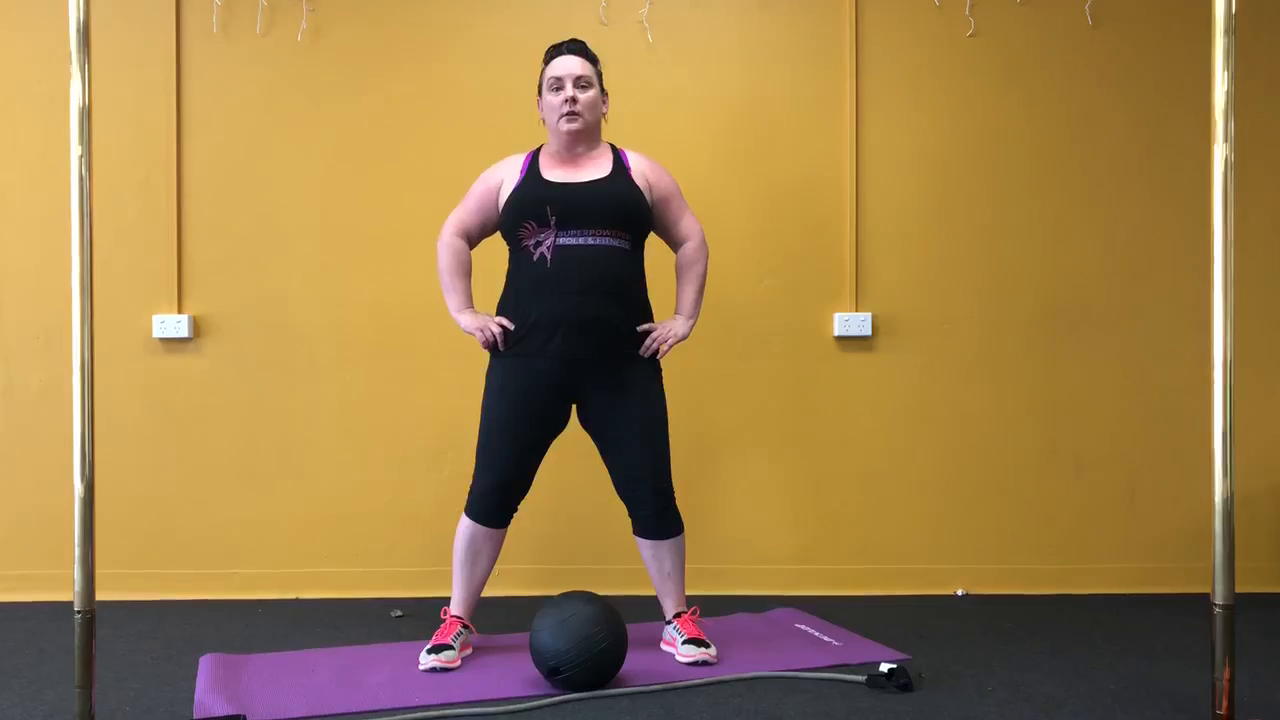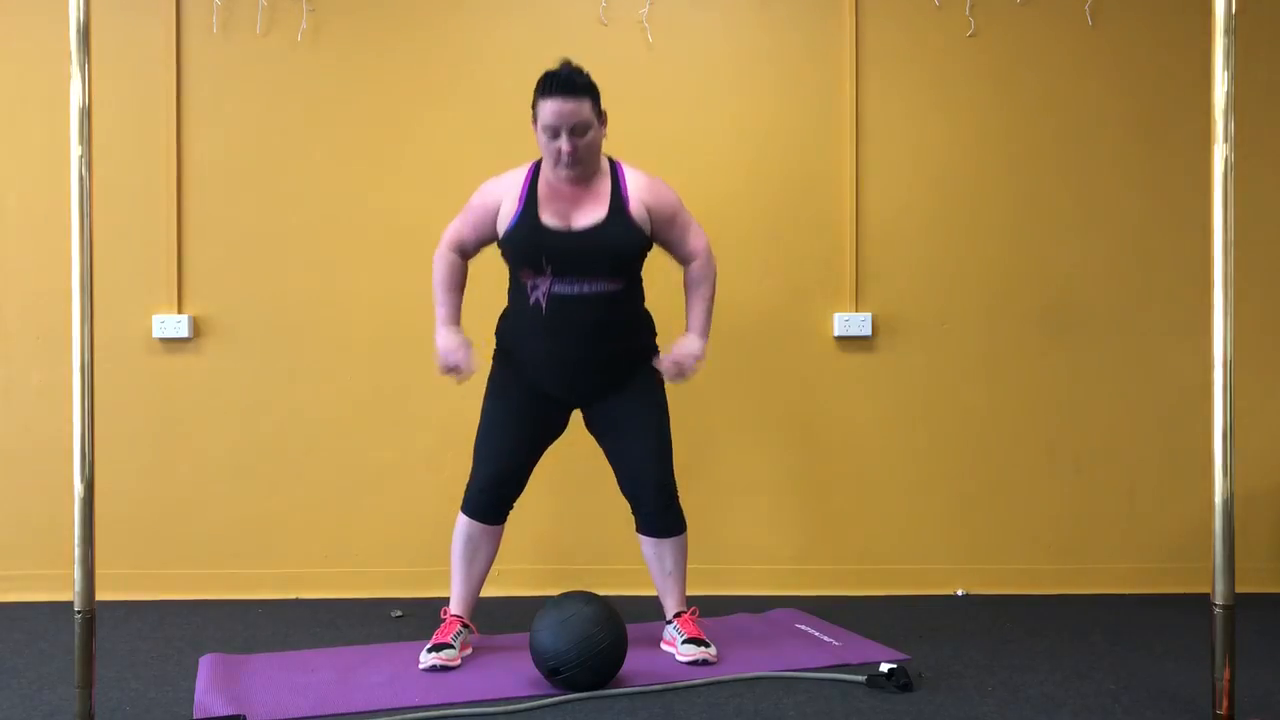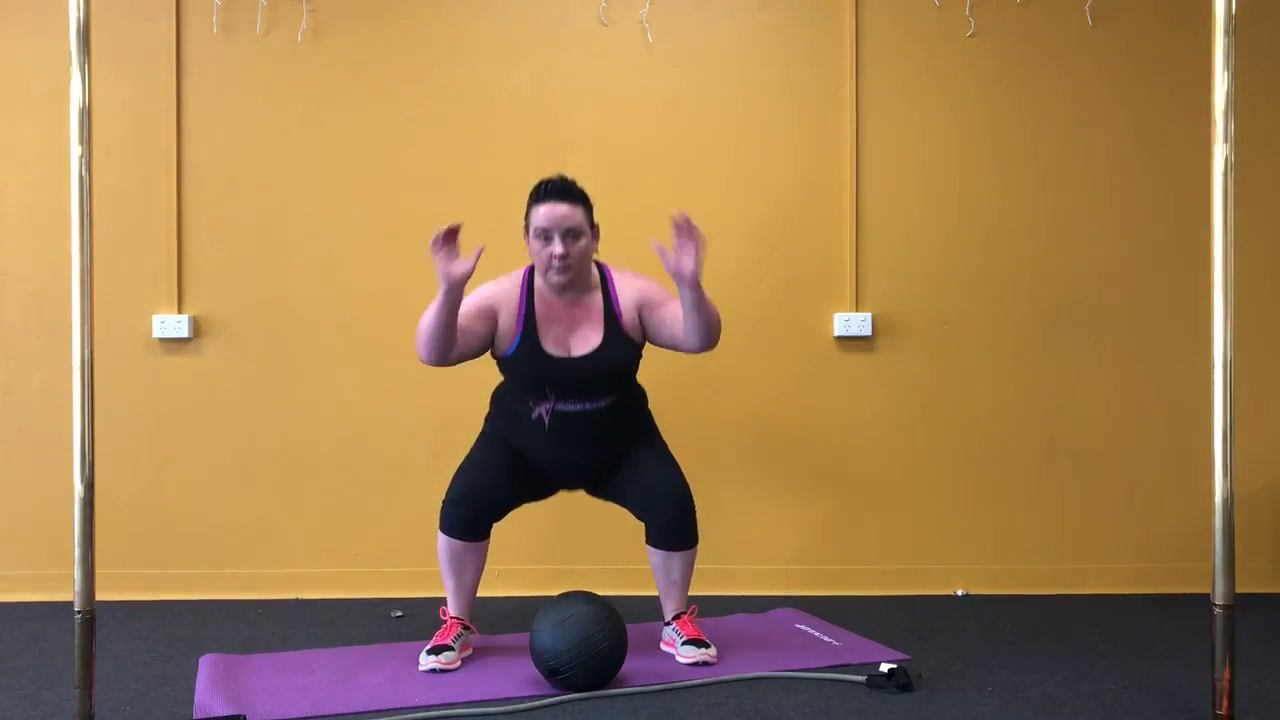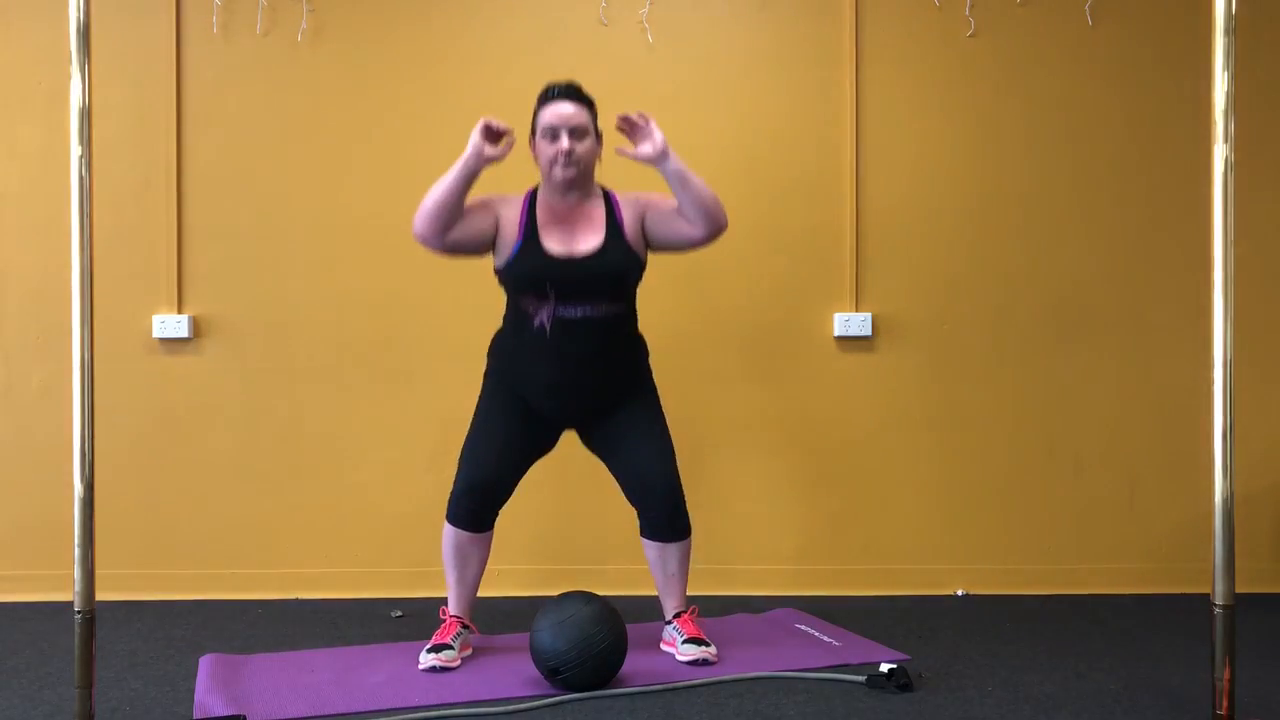
dt=0.5s
person 1, frame 1
left shoulder: (640, 172)
right shoulder: (510, 175)
left elbow: (690, 241)
right elbow: (453, 237)
left wrist: (684, 318)
right wrist: (464, 313)
left hip: (622, 364)
right hip: (528, 361)
left knee: (650, 492)
right knee: (493, 490)
left ankle: (679, 620)
right ankle: (456, 624)
person 1, frame 2
left shoulder: (642, 191)
right shoulder: (507, 191)
left elbow: (697, 255)
right elbow: (451, 249)
left wrist: (695, 335)
right wrist: (448, 328)
left hip: (624, 376)
right hip: (527, 374)
left knee: (654, 490)
right knee: (488, 488)
left ankle: (679, 621)
right ankle: (455, 624)
person 1, frame 3
left shoulder: (631, 294)
right shoulder: (502, 299)
left elbow: (701, 338)
right elbow: (432, 352)
left wrist: (690, 280)
right wrist: (451, 284)
left hip: (620, 445)
right hip: (521, 448)
left knee: (673, 505)
right knee: (463, 504)
left ankle: (678, 624)
right ankle: (456, 628)
person 1, frame 4
left shoulder: (633, 214)
right shoulder: (506, 217)
left elbow: (709, 227)
right elbow: (428, 232)
left wrist: (665, 162)
right wrist: (471, 162)
left hip: (618, 392)
right hip: (521, 390)
left knee: (662, 492)
right knee: (473, 491)
left ankle: (679, 621)
right ankle: (455, 624)
